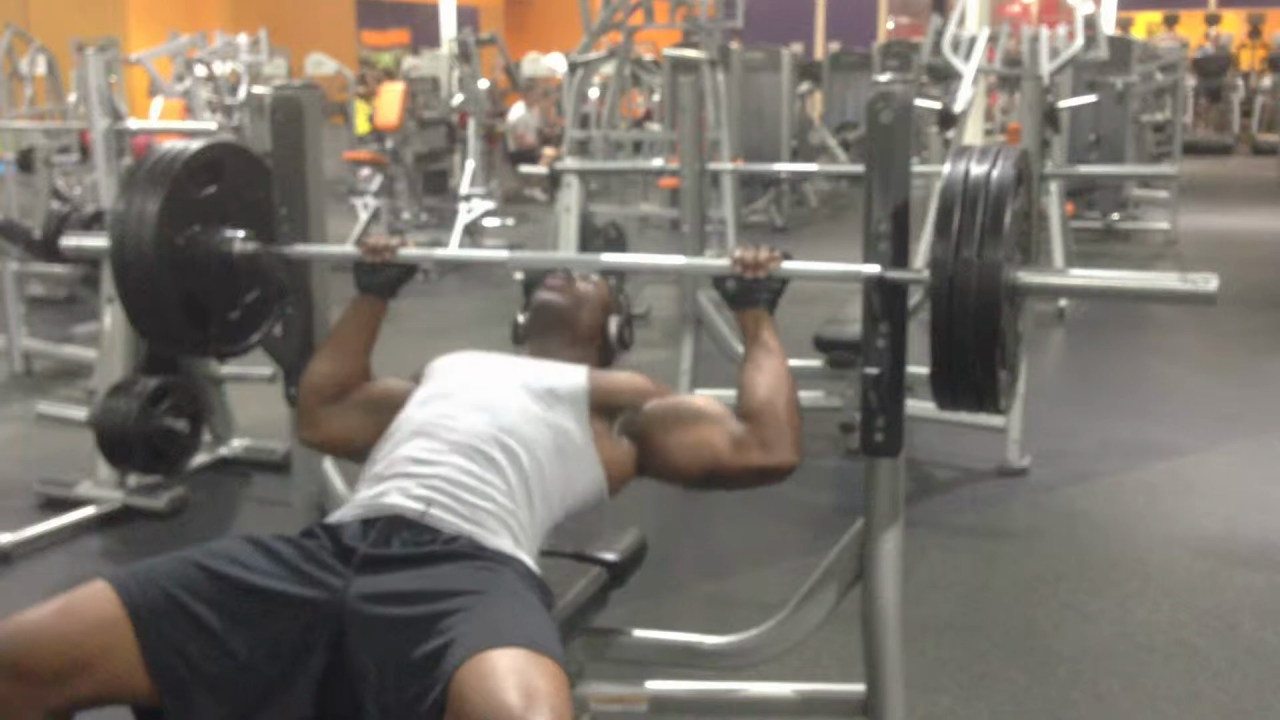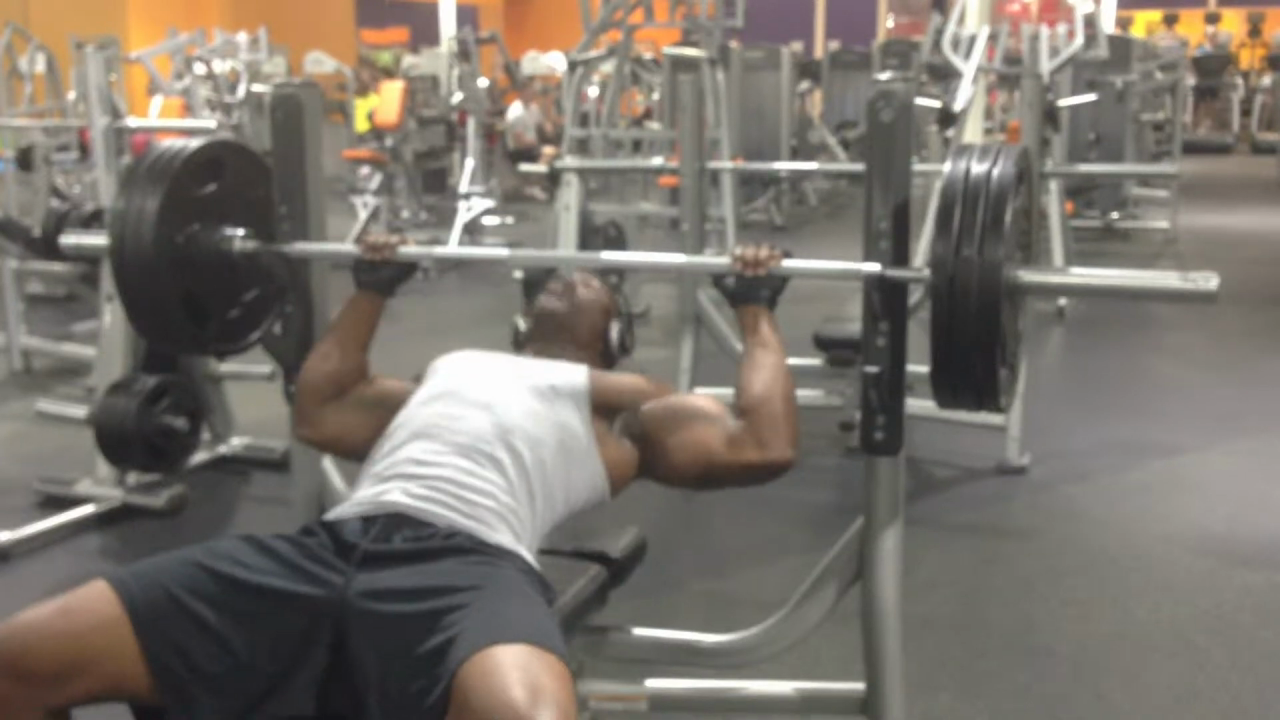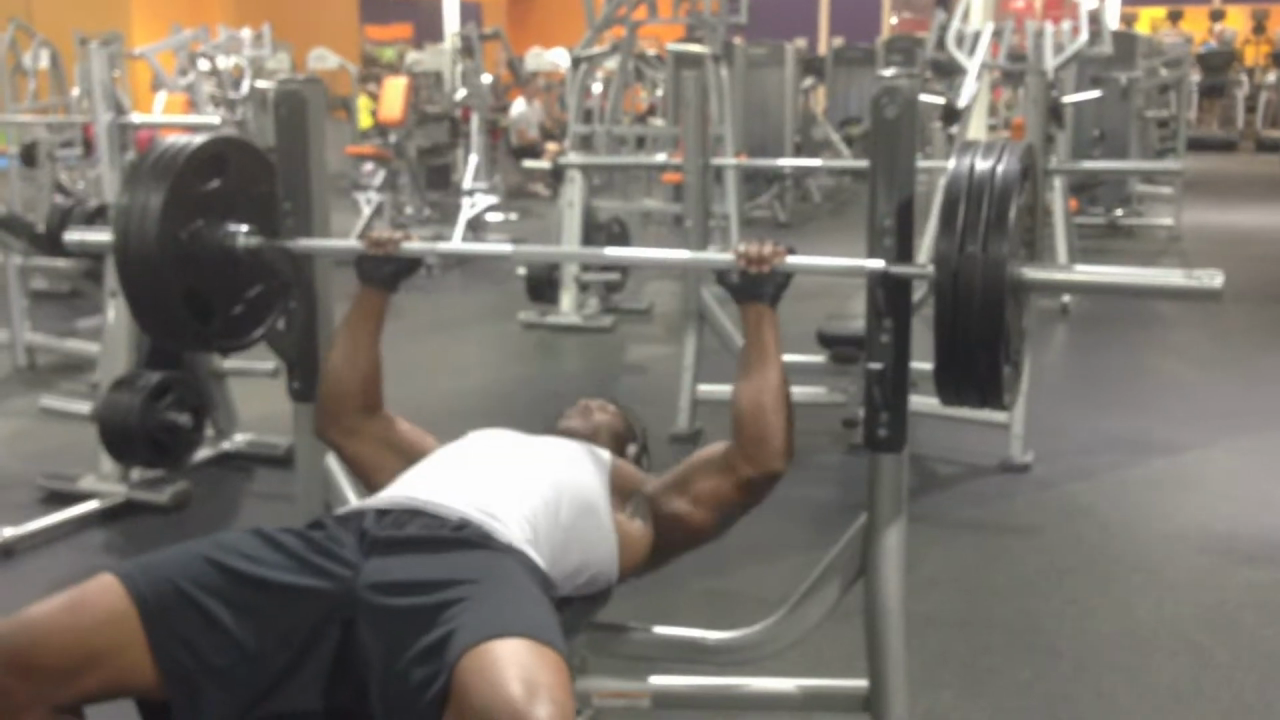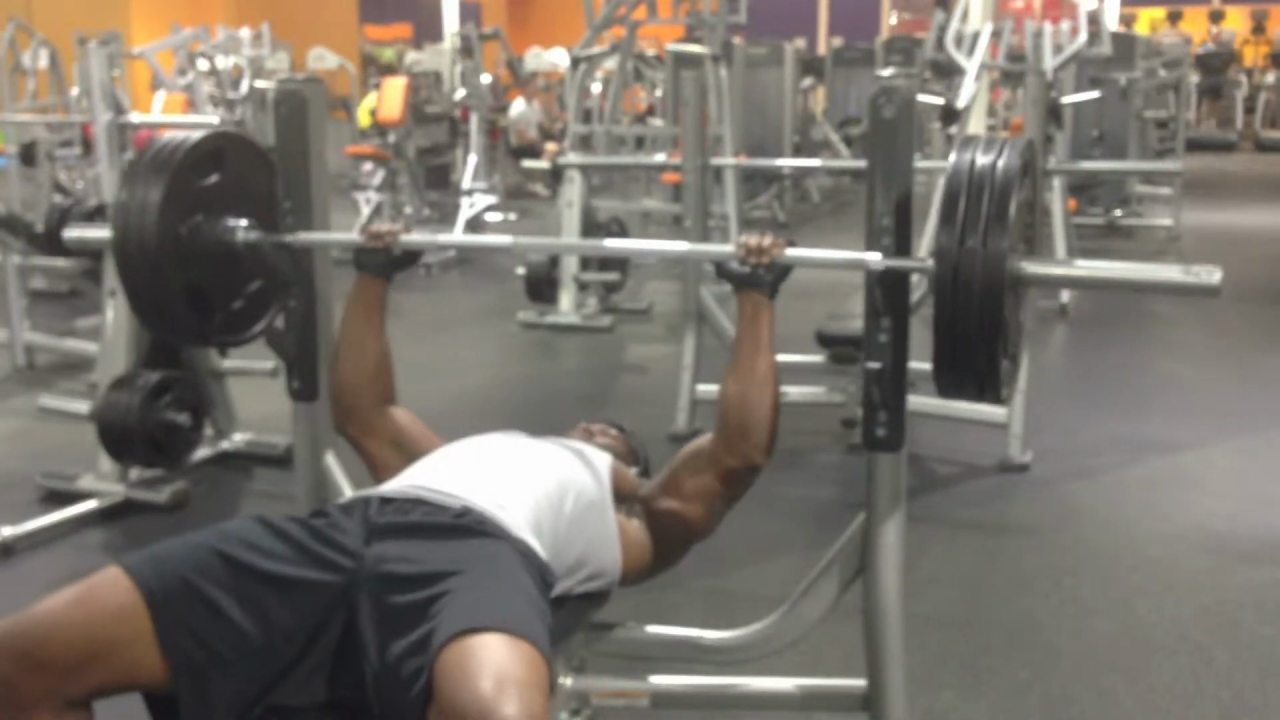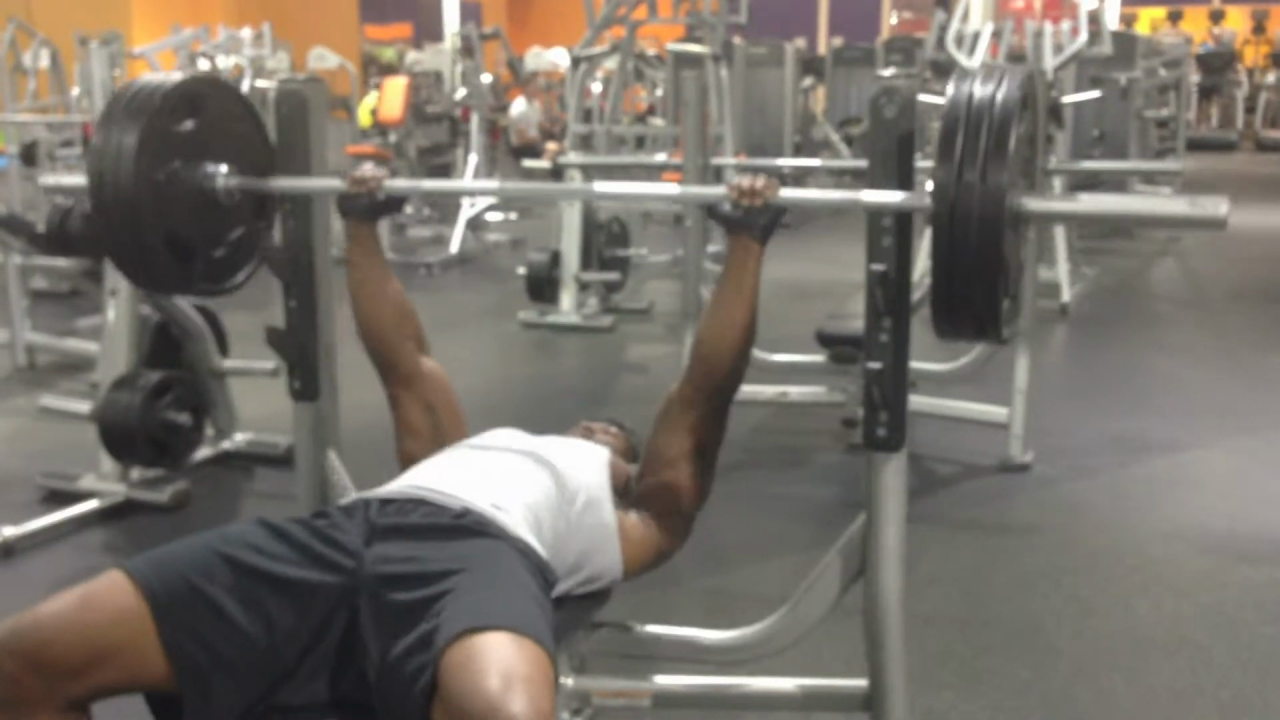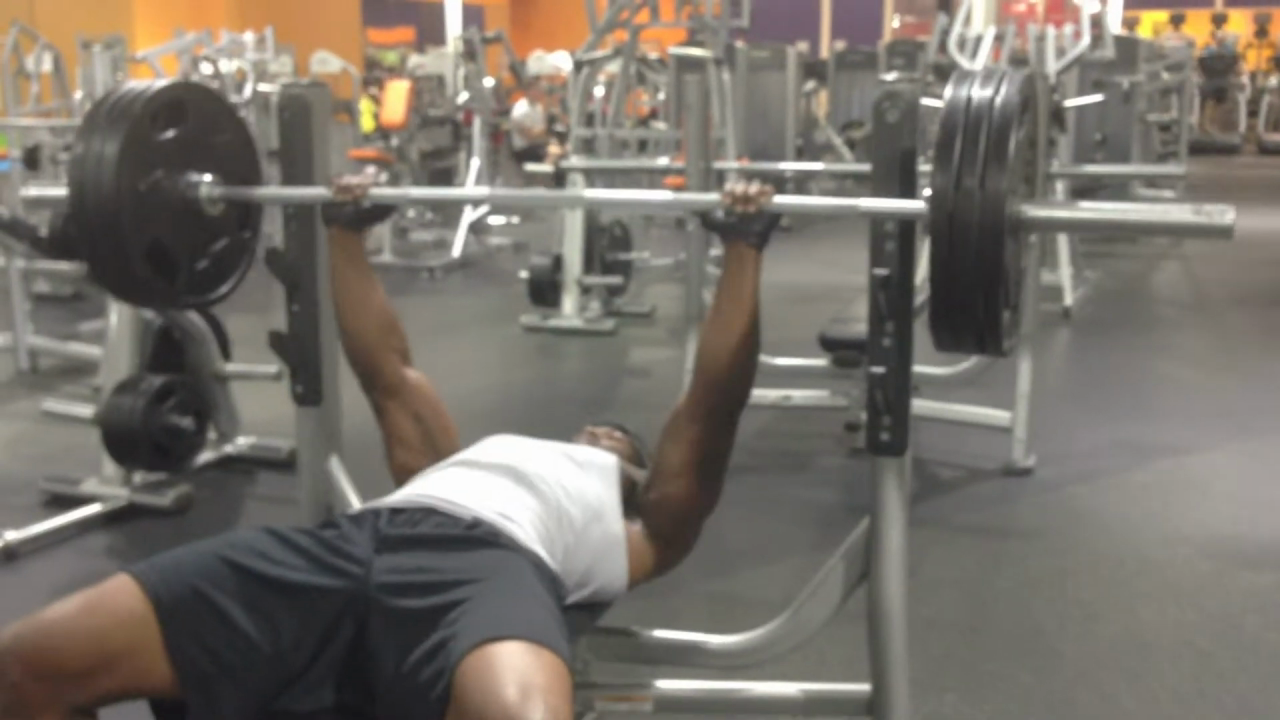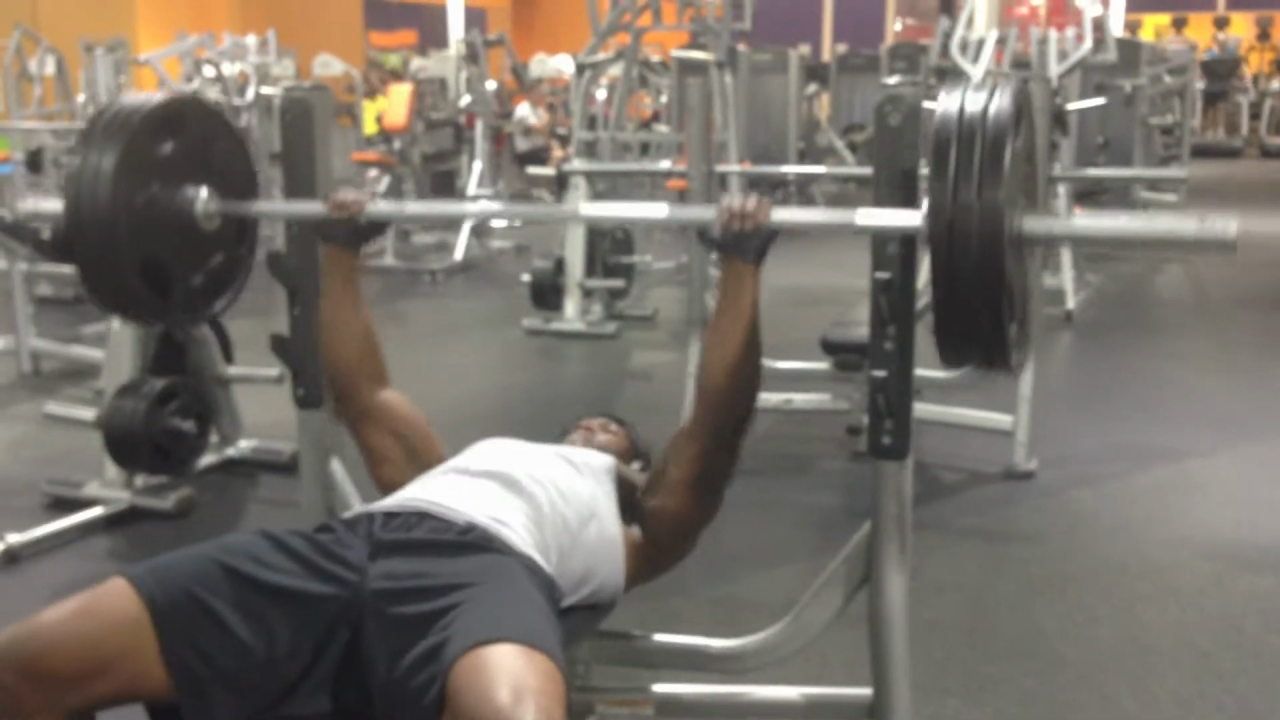
dt=0.4s
person 1, frame 1
left shoulder: (619, 400)
right shoulder: (445, 373)
left elbow: (768, 449)
right elbow: (318, 415)
left wrist: (755, 314)
right wrist: (373, 293)
left hip: (468, 571)
right hip: (326, 554)
person 1, frame 2
left shoulder: (618, 397)
right shoulder: (446, 372)
left elbow: (763, 447)
right elbow: (316, 413)
left wrist: (754, 311)
right wrist: (371, 290)
left hip: (467, 569)
right hip: (326, 551)
person 1, frame 3
left shoulder: (639, 509)
right shoulder: (467, 447)
left elbow: (758, 459)
right elbow: (346, 419)
left wrist: (758, 309)
right wrist: (375, 288)
left hip: (481, 565)
right hip: (337, 546)
person 1, frame 4
left shoulder: (639, 519)
right shoulder: (473, 449)
left elbow: (739, 451)
right elbow: (363, 412)
left wrist: (756, 297)
right wrist: (372, 279)
left hip: (483, 553)
right hip: (343, 531)
person 1, frame 5
left shoulder: (639, 519)
right shoulder: (471, 451)
left elbow: (706, 392)
right elbow: (405, 362)
left wrist: (747, 242)
right wrist: (362, 226)
right hip: (342, 535)
person 1, frame 6
left shoulder: (642, 525)
right shoulder: (467, 459)
left elbow: (712, 405)
right elbow: (387, 371)
left wrist: (743, 250)
right wrist: (346, 234)
right hip: (354, 542)
person 1, frame 7
left shoulder: (638, 520)
right shoulder: (462, 461)
left elbow: (717, 423)
right elbow: (362, 391)
left wrist: (740, 270)
right wrist: (341, 252)
right hip: (347, 545)
